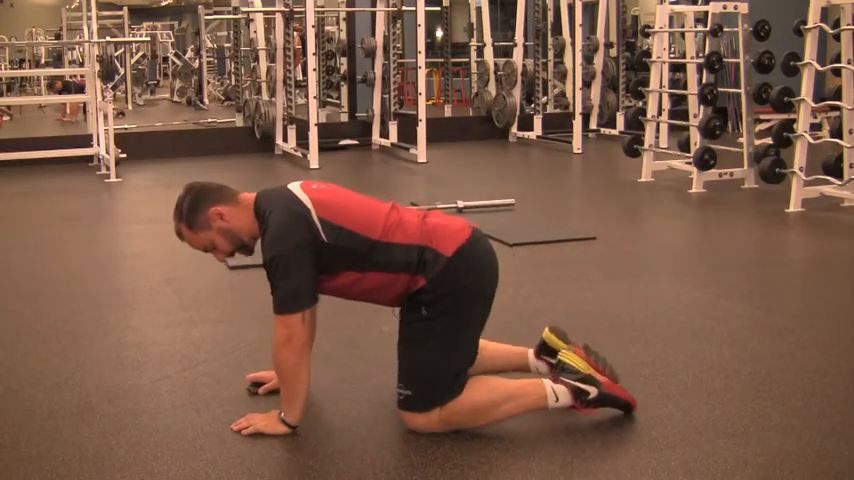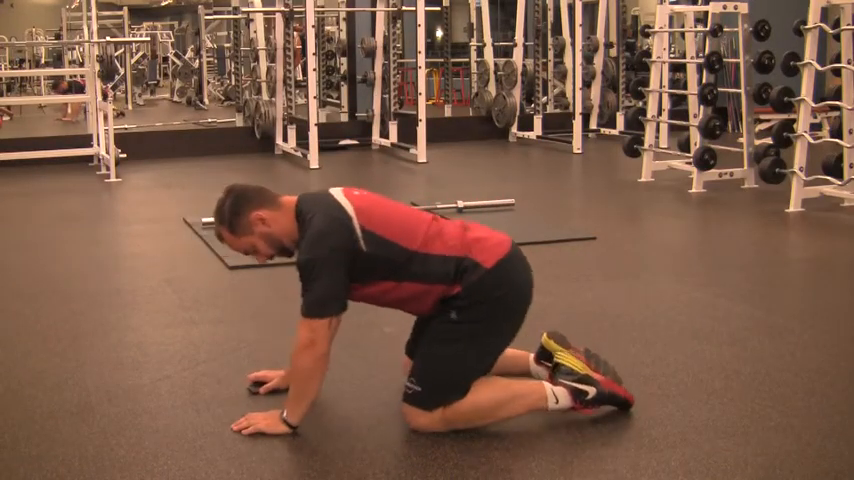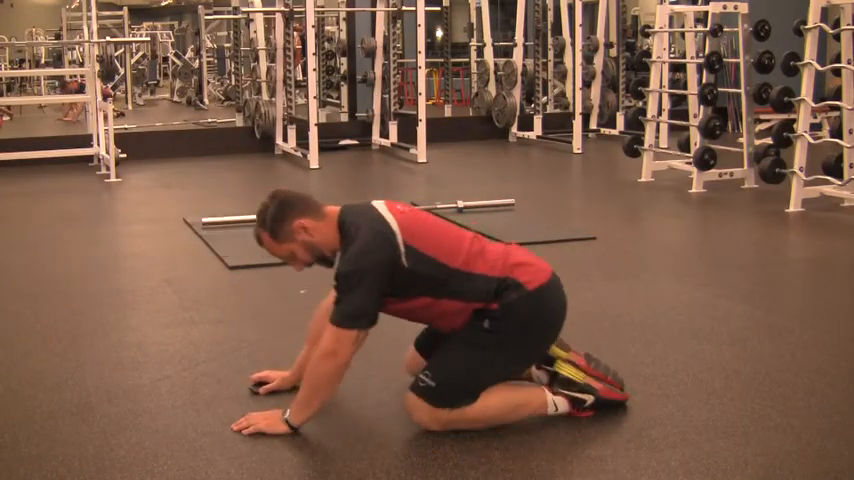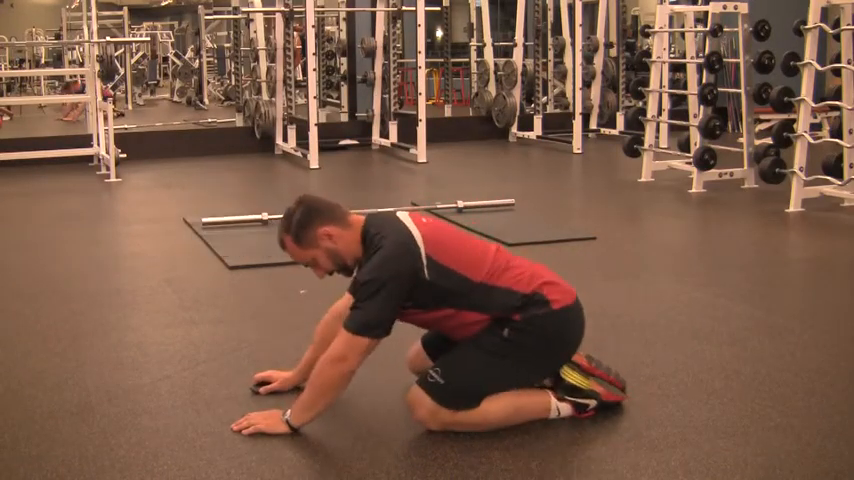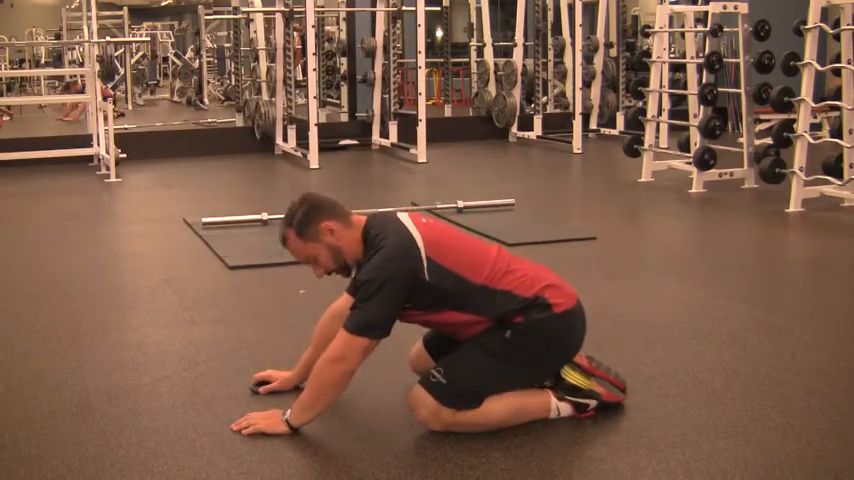
dt=0.5s
person 1, frame 1
left shoulder: (283, 232)
right shoulder: (283, 206)
left elbow: (291, 336)
right elbow: (304, 308)
left wrist: (288, 416)
right wrist: (290, 373)
left hip: (452, 271)
right hip: (456, 253)
left knee: (422, 412)
right knee: (435, 360)
left ankle: (565, 387)
right ankle: (543, 357)
person 1, frame 2
left shoulder: (321, 237)
right shoulder: (321, 210)
left elbow: (314, 342)
right elbow: (316, 313)
left wrist: (288, 418)
right wrist: (291, 373)
left hip: (489, 285)
right hip: (488, 267)
left knee: (424, 412)
right knee: (420, 365)
left ankle: (566, 390)
right ankle: (544, 361)
person 1, frame 3
left shoulder: (365, 248)
right shoulder: (358, 221)
left elbow: (335, 352)
right elbow: (332, 311)
left wrist: (291, 419)
right wrist: (295, 374)
left hip: (525, 304)
right hip: (515, 288)
left knee: (427, 409)
right knee: (418, 364)
left ankle: (565, 395)
right ankle: (543, 365)
person 1, frame 4
left shoulder: (390, 258)
right shoulder: (382, 231)
left elbow: (344, 358)
right elbow: (342, 313)
left wrist: (291, 420)
right wrist: (297, 375)
left hip: (545, 319)
right hip: (533, 304)
left knee: (428, 407)
right knee: (420, 361)
left ankle: (568, 398)
right ankle: (551, 369)
person 1, frame 5
left shoulder: (390, 259)
right shoulder: (382, 232)
left elbow: (343, 358)
right elbow: (341, 313)
left wrist: (291, 420)
right wrist: (296, 375)
left hip: (546, 320)
right hip: (531, 306)
left knee: (430, 408)
right knee: (422, 361)
left ankle: (569, 398)
right ankle: (551, 369)
